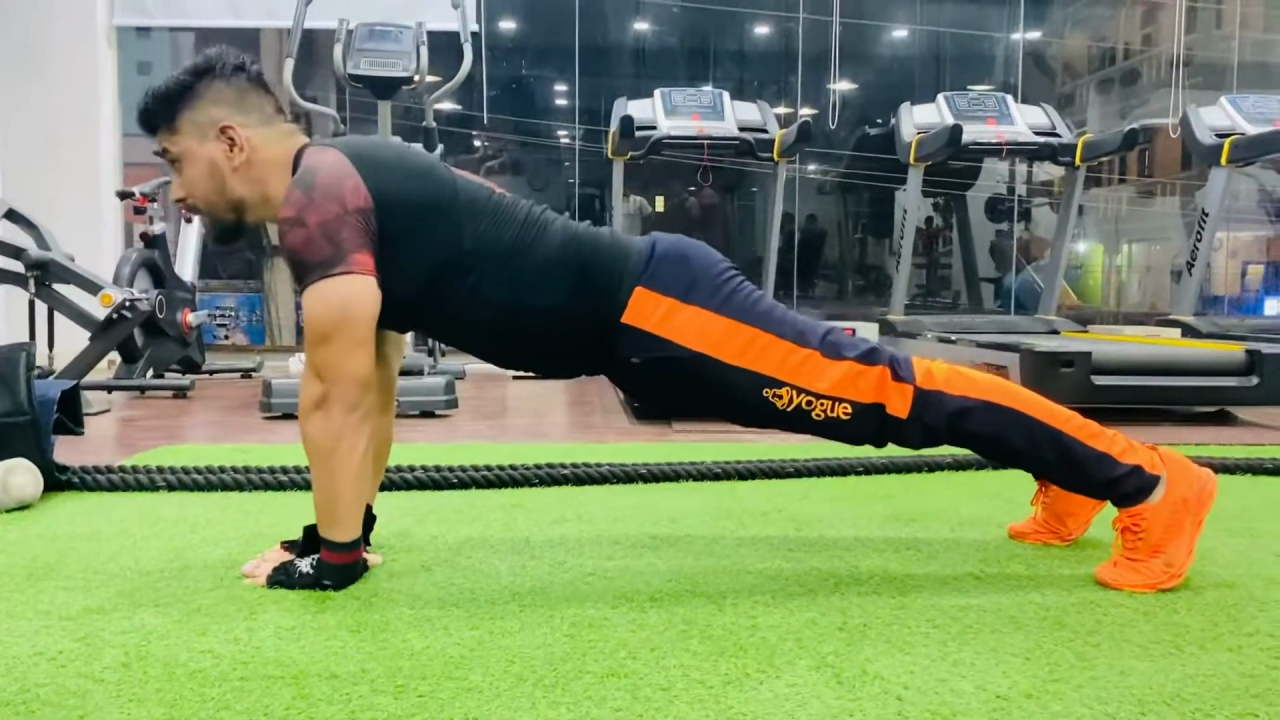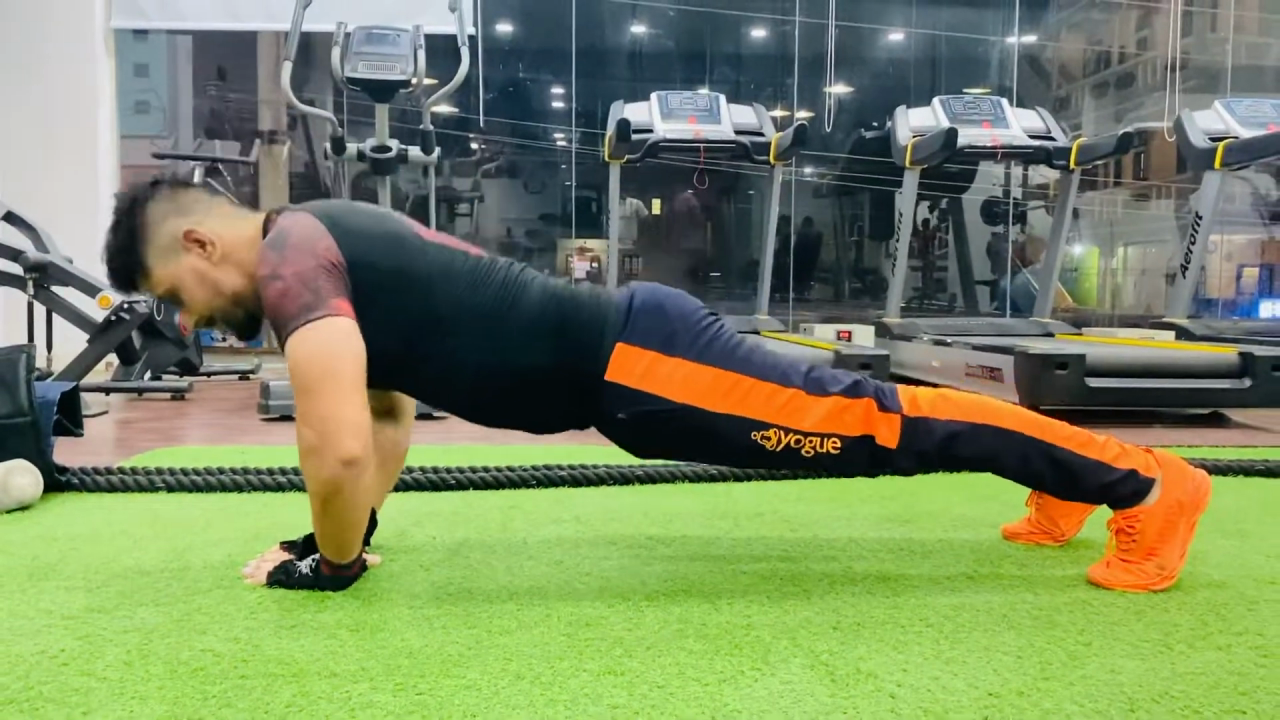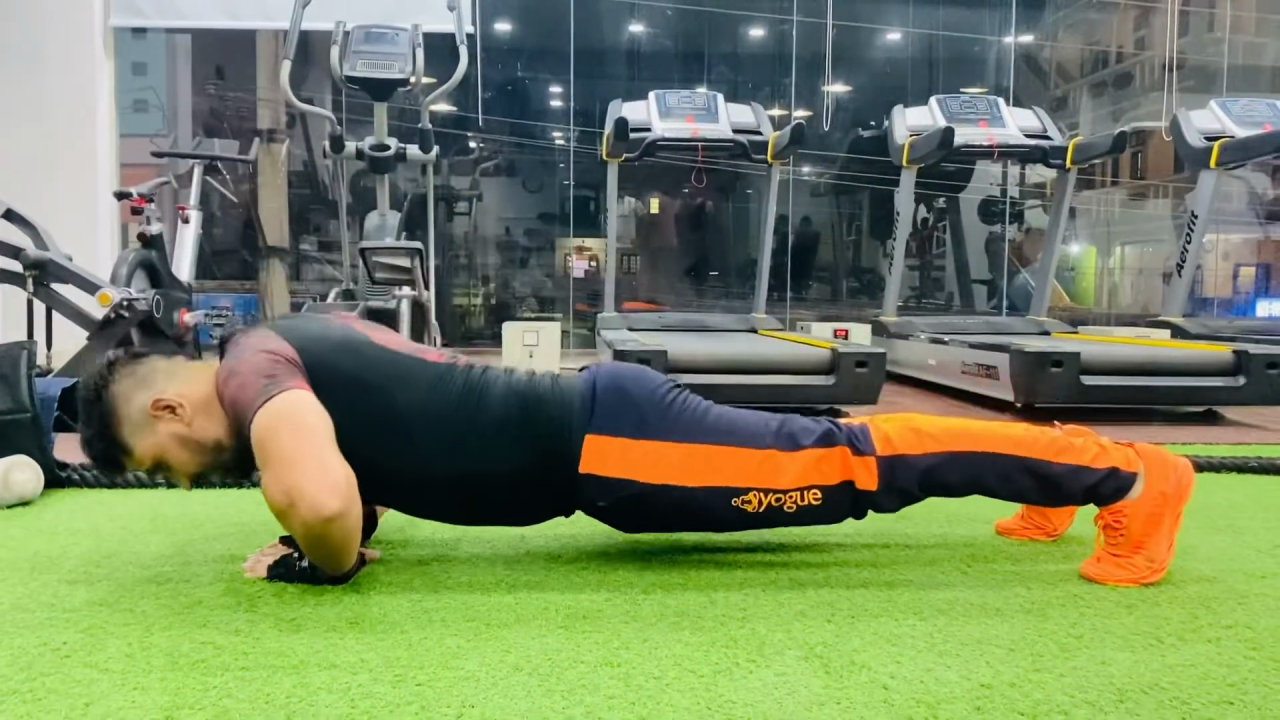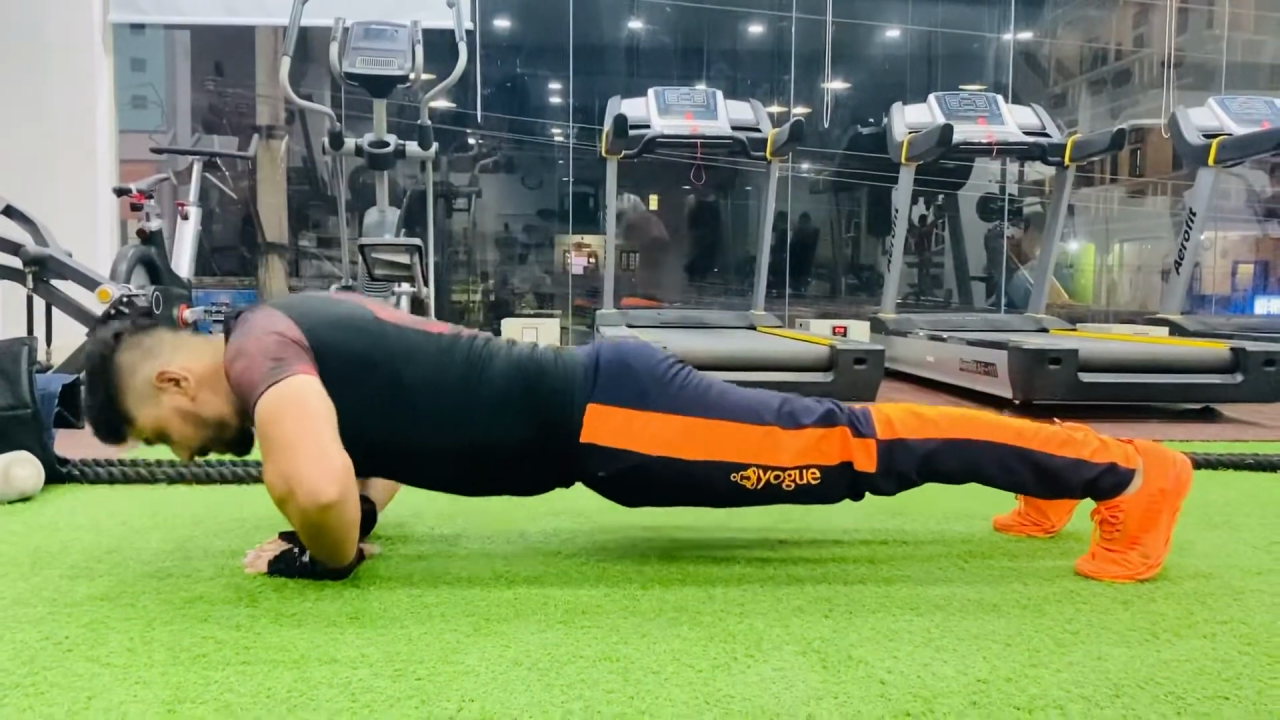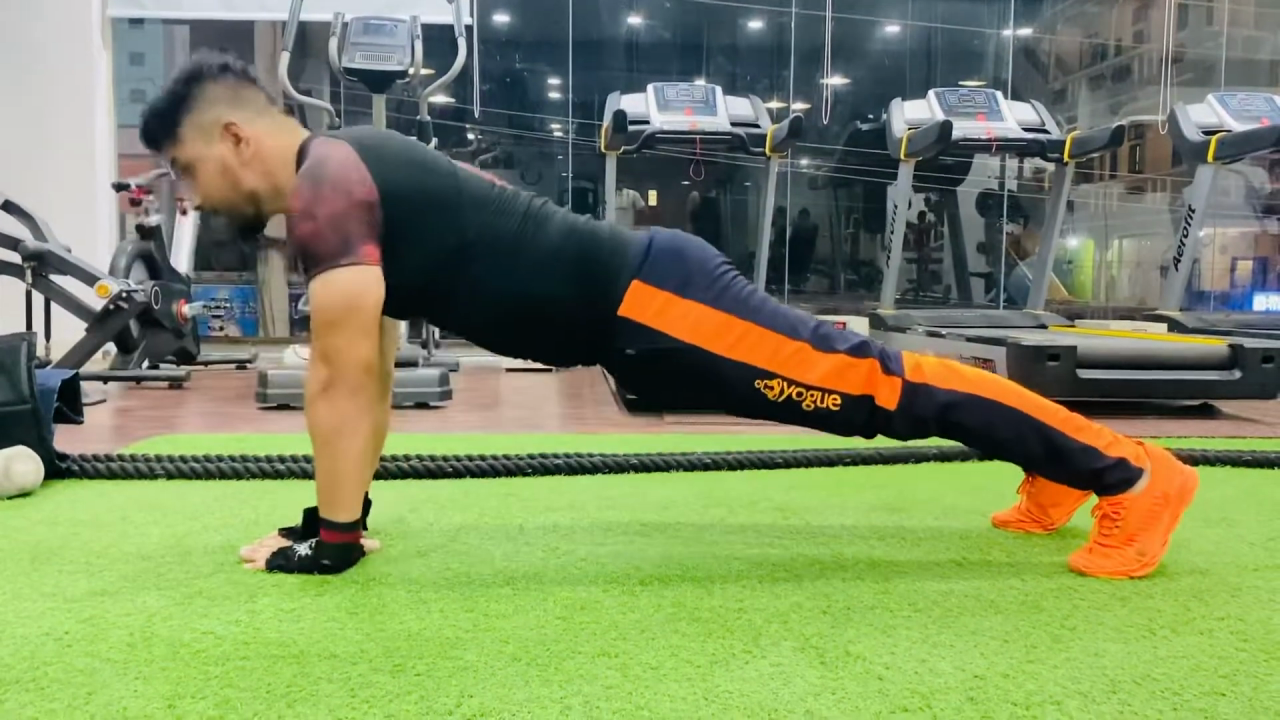
dt=0.4s
person 1, frame 1
left shoulder: (317, 198)
right shoulder: (340, 186)
left elbow: (336, 394)
right elbow: (371, 379)
left wrist: (334, 553)
right wrist: (349, 518)
left hip: (648, 311)
right hip: (636, 305)
left knee: (879, 394)
right knee: (868, 394)
left ankle: (1148, 486)
right ankle: (1076, 475)
person 1, frame 2
left shoulder: (289, 257)
right shoulder: (322, 240)
left elbow: (338, 445)
right elbow: (385, 406)
left wrist: (331, 560)
right wrist: (351, 526)
left hip: (632, 364)
right hip: (622, 347)
left knee: (867, 424)
right knee: (853, 416)
left ankle: (1139, 485)
right ankle: (1068, 480)
person 1, frame 3
left shoulder: (248, 369)
right shoulder: (298, 346)
left elbow: (318, 497)
left wrist: (328, 560)
right wrist: (347, 519)
left hip: (599, 451)
right hip: (592, 413)
left knee: (848, 469)
right knee: (819, 453)
left ankle: (1123, 477)
right ankle: (1056, 453)
person 1, frame 4
left shoulder: (254, 350)
right shoulder: (296, 333)
left elbow: (316, 486)
left wrist: (328, 555)
right wrist: (356, 512)
left hip: (602, 419)
right hip: (594, 394)
left knee: (848, 448)
right knee: (816, 436)
left ankle: (1123, 473)
right ankle: (1055, 454)
person 1, frame 5
left shoulder: (320, 185)
right shoulder: (344, 170)
left elbow: (343, 381)
right elbow: (372, 365)
left wrist: (333, 535)
right wrist: (346, 499)
left hip: (643, 304)
right hip: (634, 293)
left knee: (866, 387)
right knee: (856, 379)
left ankle: (1127, 478)
right ankle: (1061, 465)
